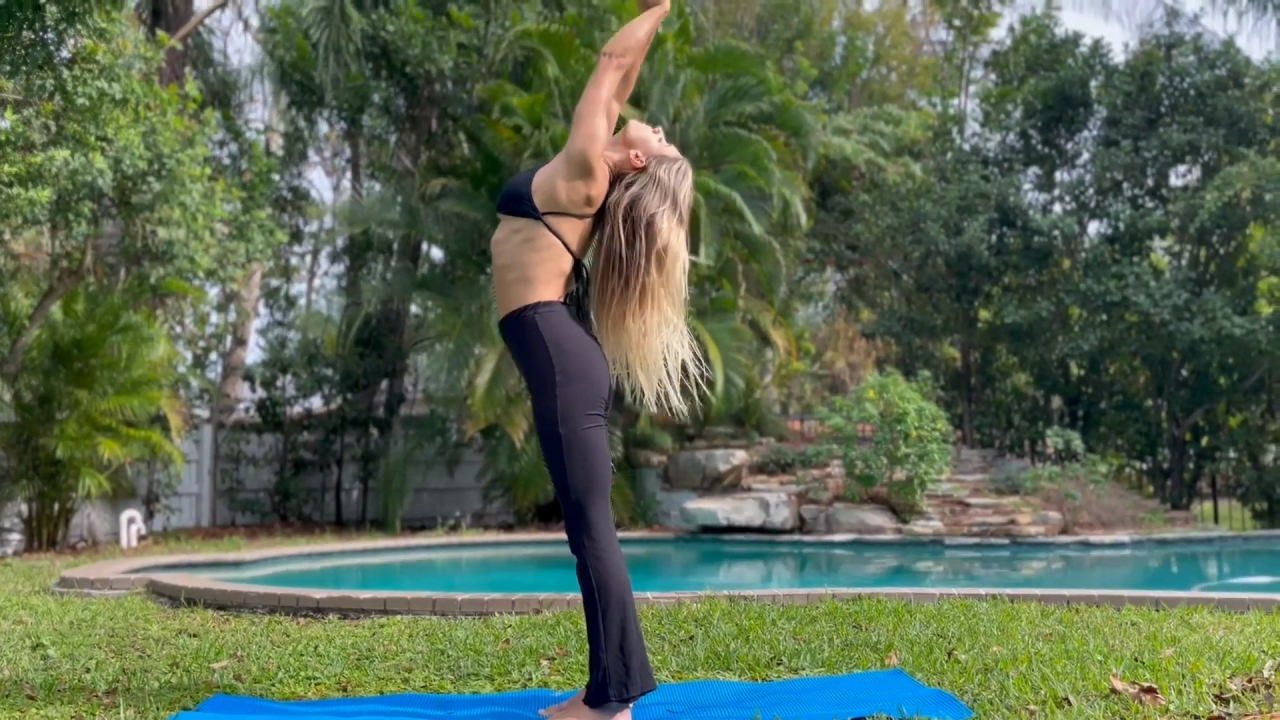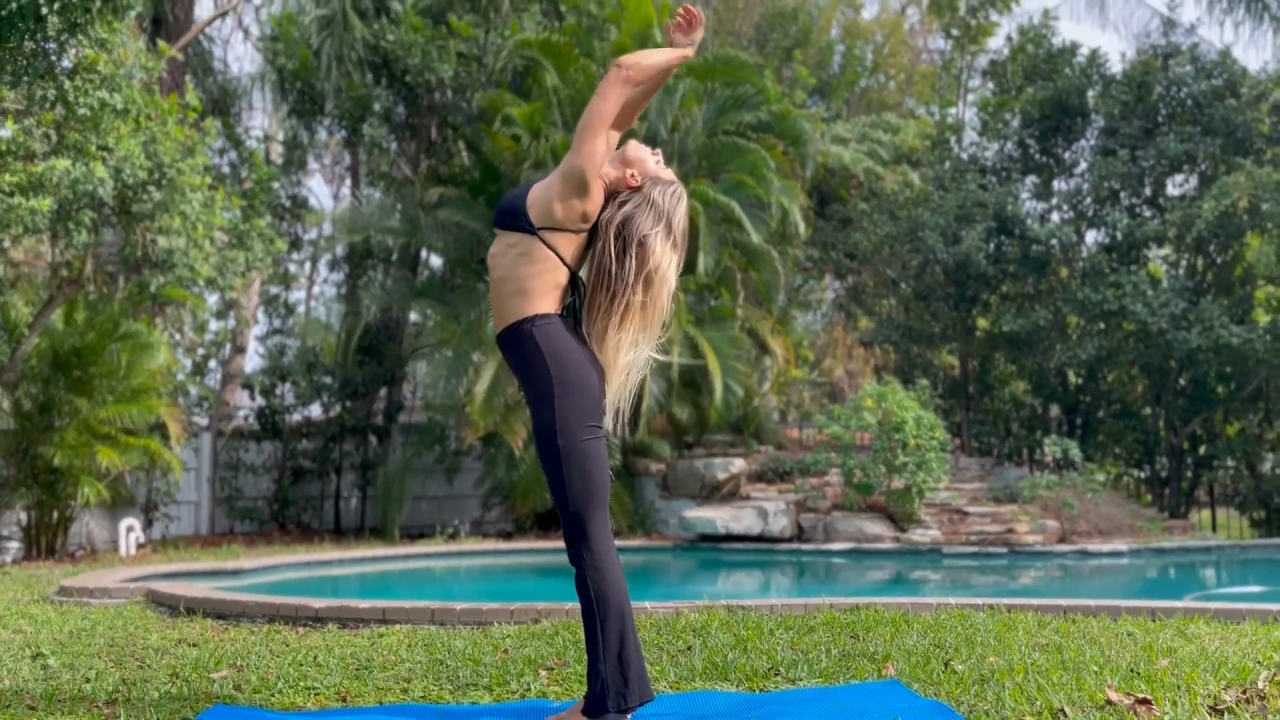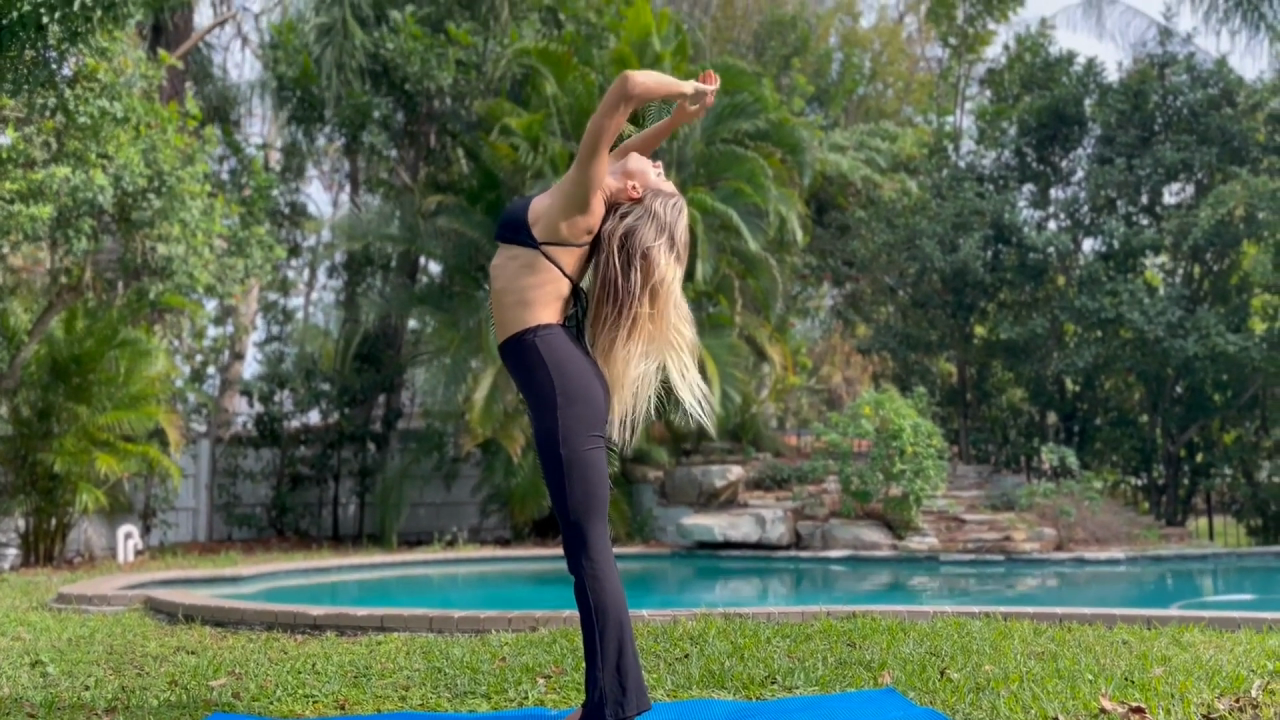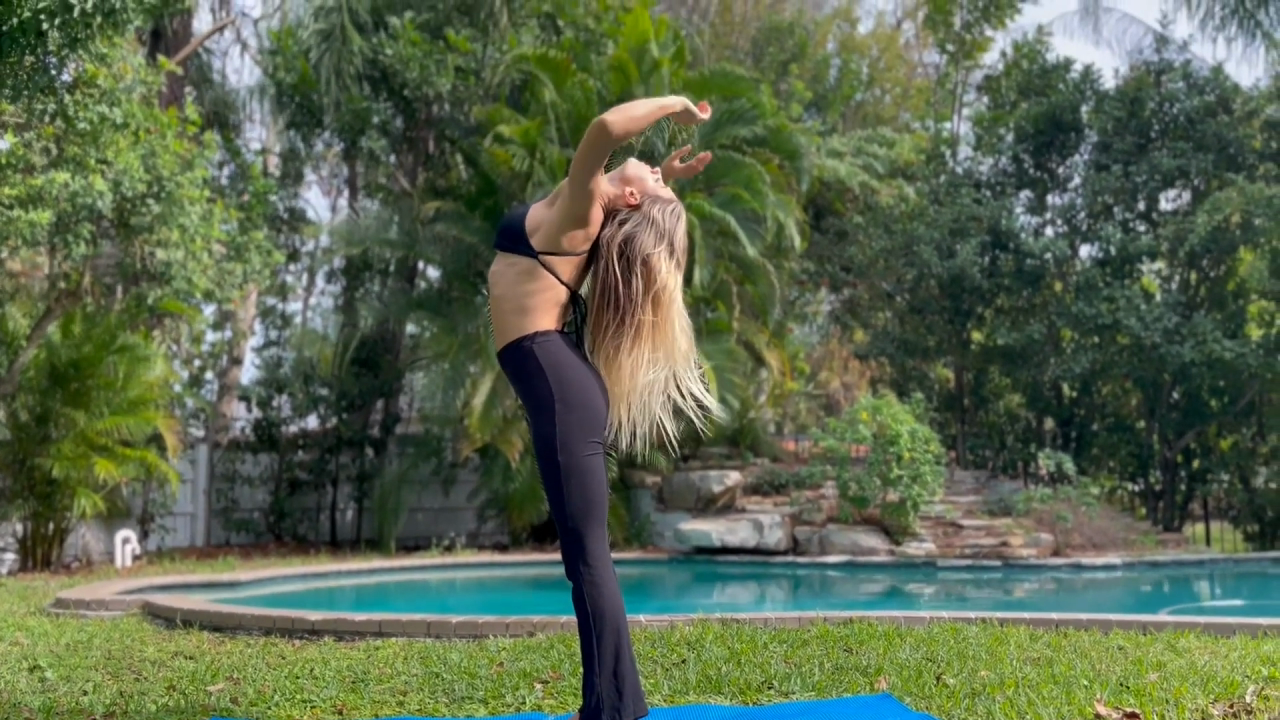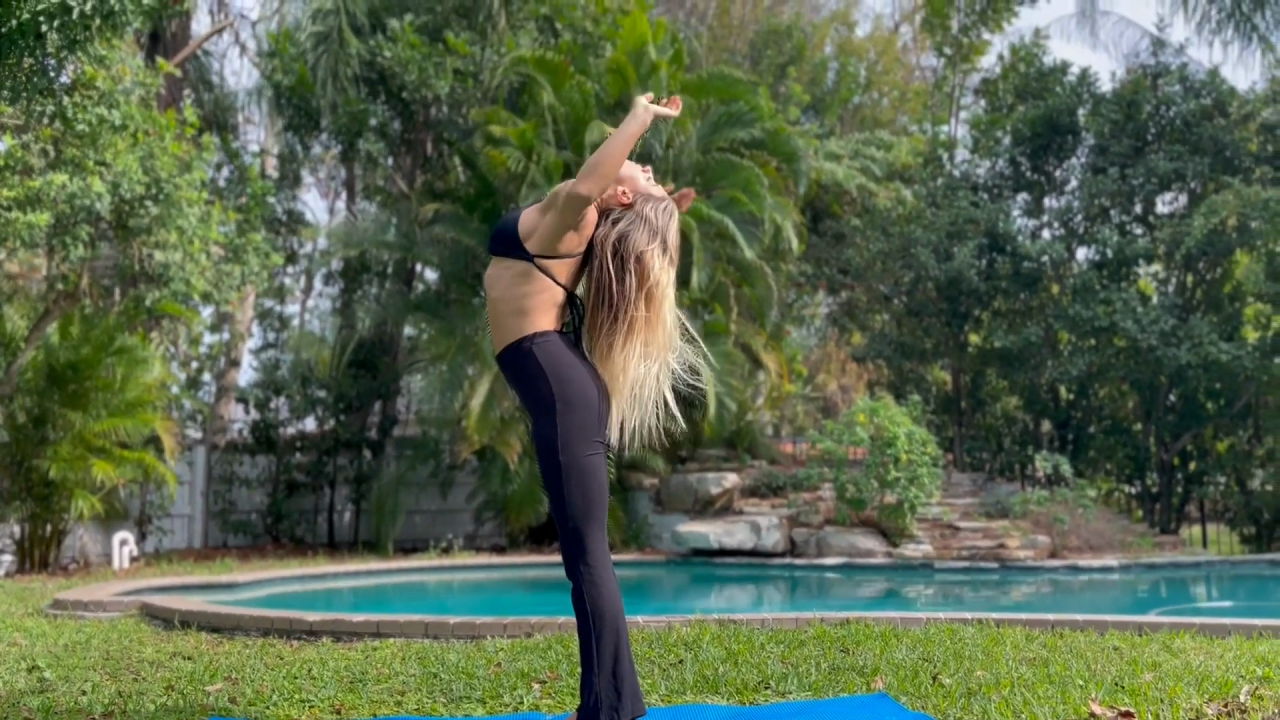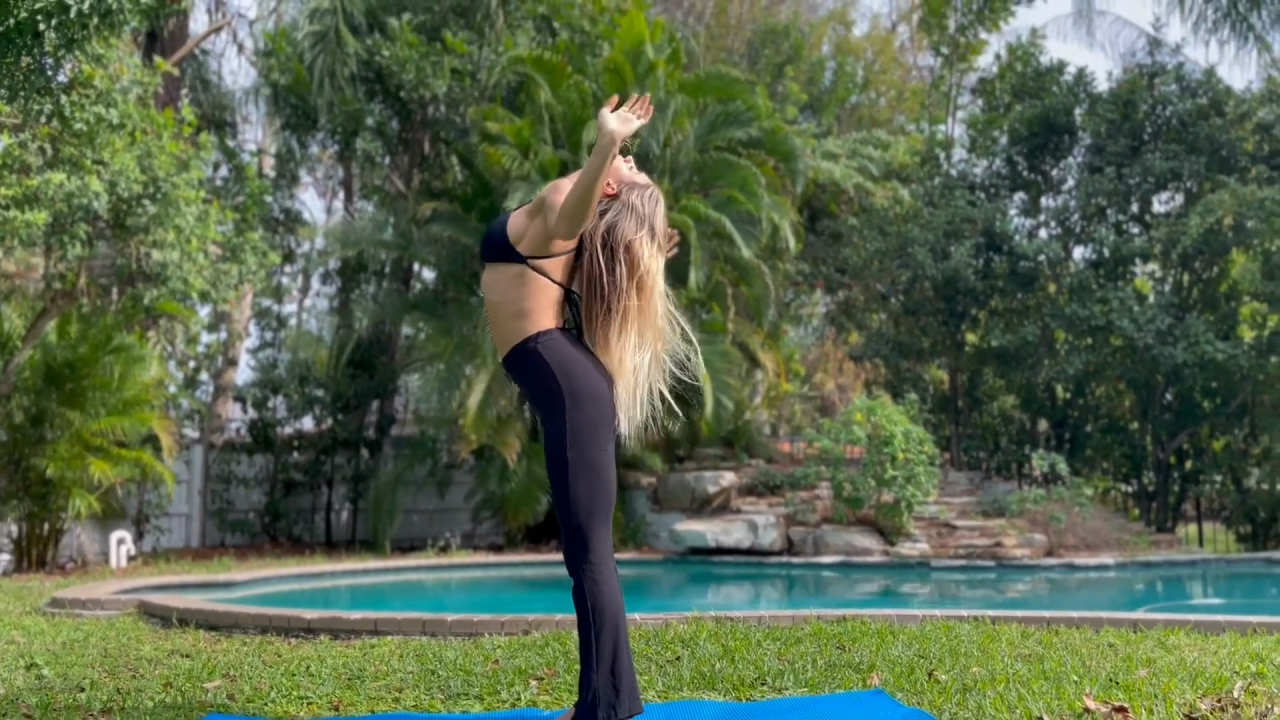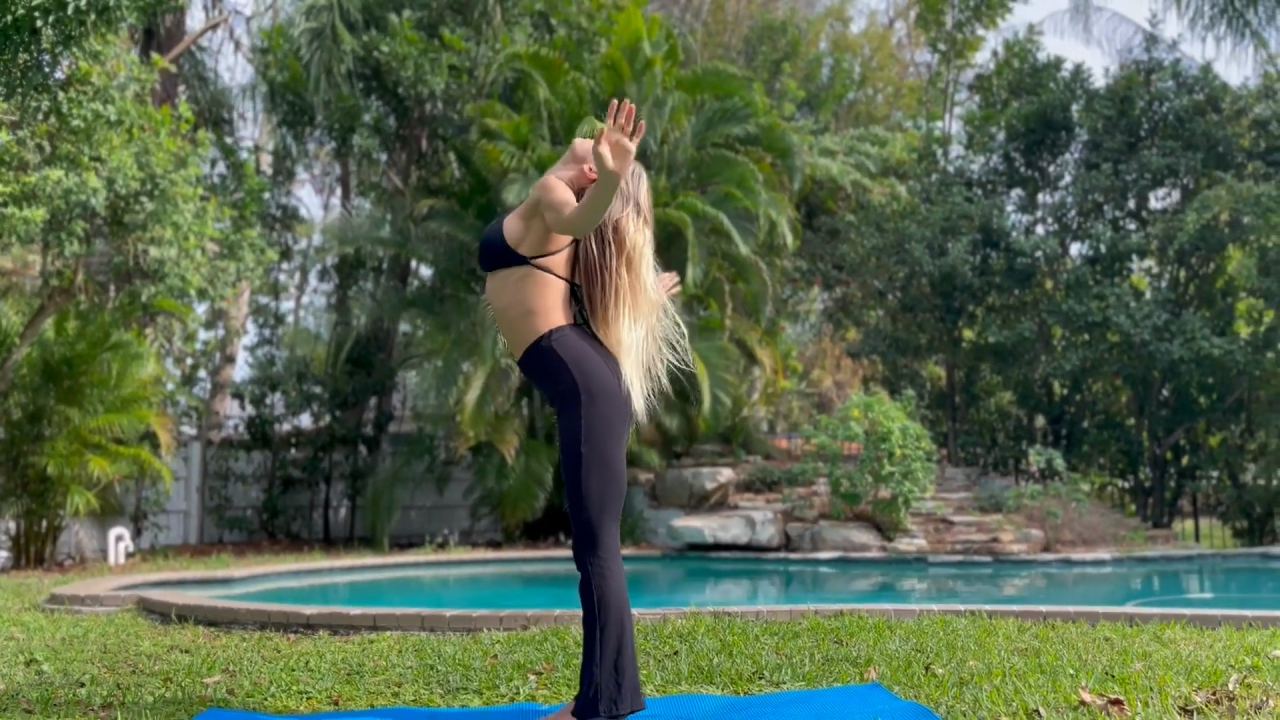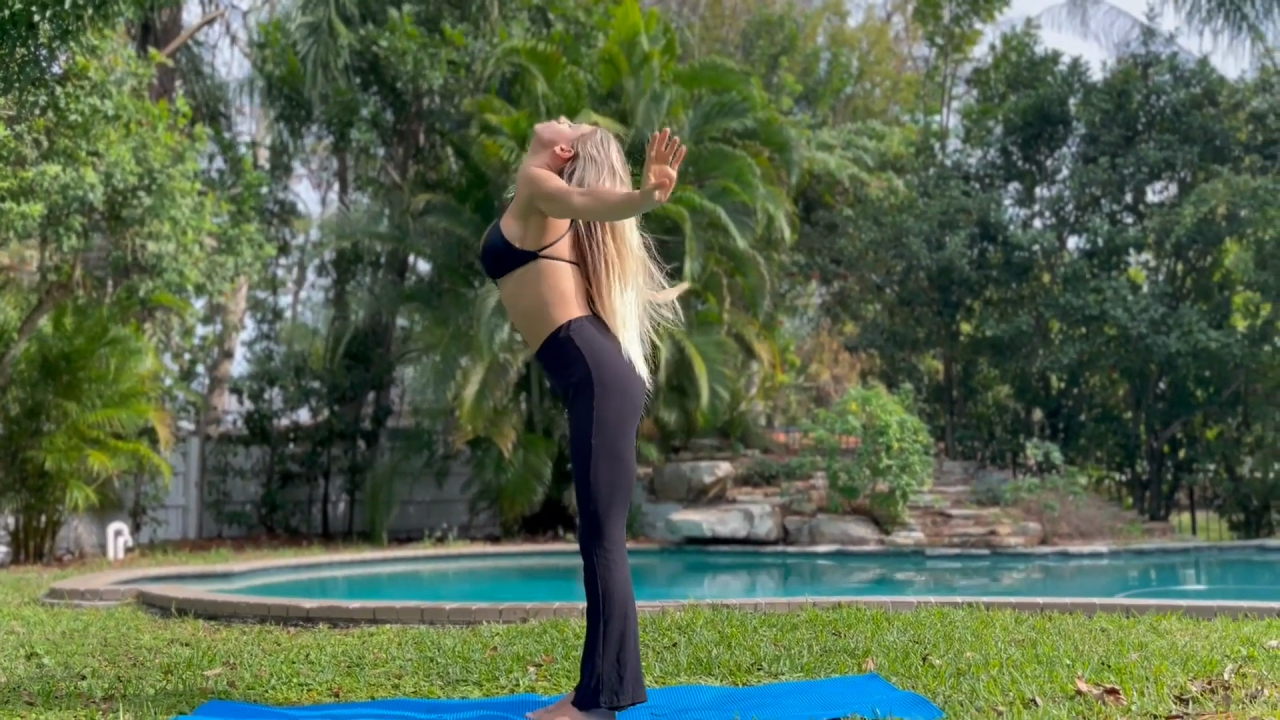
dt=0.3s
person 1, frame 1
left shoulder: (586, 169)
right shoulder: (588, 176)
left elbow: (612, 59)
right elbow: (616, 79)
left hip: (557, 353)
right hip: (563, 356)
left knee: (590, 527)
right knee: (589, 527)
person 1, frame 2
left shoulder: (580, 185)
right shoulder: (589, 192)
left elbow: (621, 73)
right elbow: (620, 106)
left hip: (554, 367)
right hip: (558, 368)
left knee: (589, 536)
right knee: (588, 536)
person 1, frame 3
left shoulder: (583, 202)
right shoulder: (591, 206)
left elbow: (624, 86)
right elbow: (620, 152)
left wrist: (684, 95)
right wrist: (677, 115)
left hip: (557, 377)
right hip: (559, 378)
left knee: (588, 546)
right knee: (586, 546)
person 1, frame 4
left shoulder: (583, 206)
right shoulder: (592, 212)
left elbow: (606, 127)
left wrist: (673, 105)
right wrist: (668, 179)
left hip: (557, 386)
right hip: (559, 386)
left knee: (586, 552)
right knee: (584, 551)
person 1, frame 5
left shoulder: (572, 209)
right shoulder: (578, 222)
left elbow: (585, 189)
left wrist: (641, 117)
left hip: (559, 389)
right hip: (563, 389)
left knee: (586, 554)
right knee: (584, 553)
person 1, frame 6
left shoulder: (557, 195)
right shoulder: (556, 215)
left elbow: (567, 223)
left wrist: (607, 140)
left hip: (568, 388)
right hip: (568, 390)
left knee: (588, 553)
right knee: (586, 552)
person 1, frame 7
left shoulder: (551, 192)
right shoulder: (548, 213)
left elbow: (580, 216)
left wrist: (614, 186)
right wrist: (641, 292)
left hip: (586, 387)
right hip: (585, 388)
left knee: (597, 547)
right knee: (594, 546)
person 1, frame 8
left shoulder: (538, 182)
right shoulder: (537, 204)
left elbow: (586, 202)
right elbow: (592, 255)
left wrist: (643, 196)
right wrist: (651, 293)
left hip: (597, 376)
right hip: (592, 378)
left knee: (602, 539)
right knee: (600, 538)
